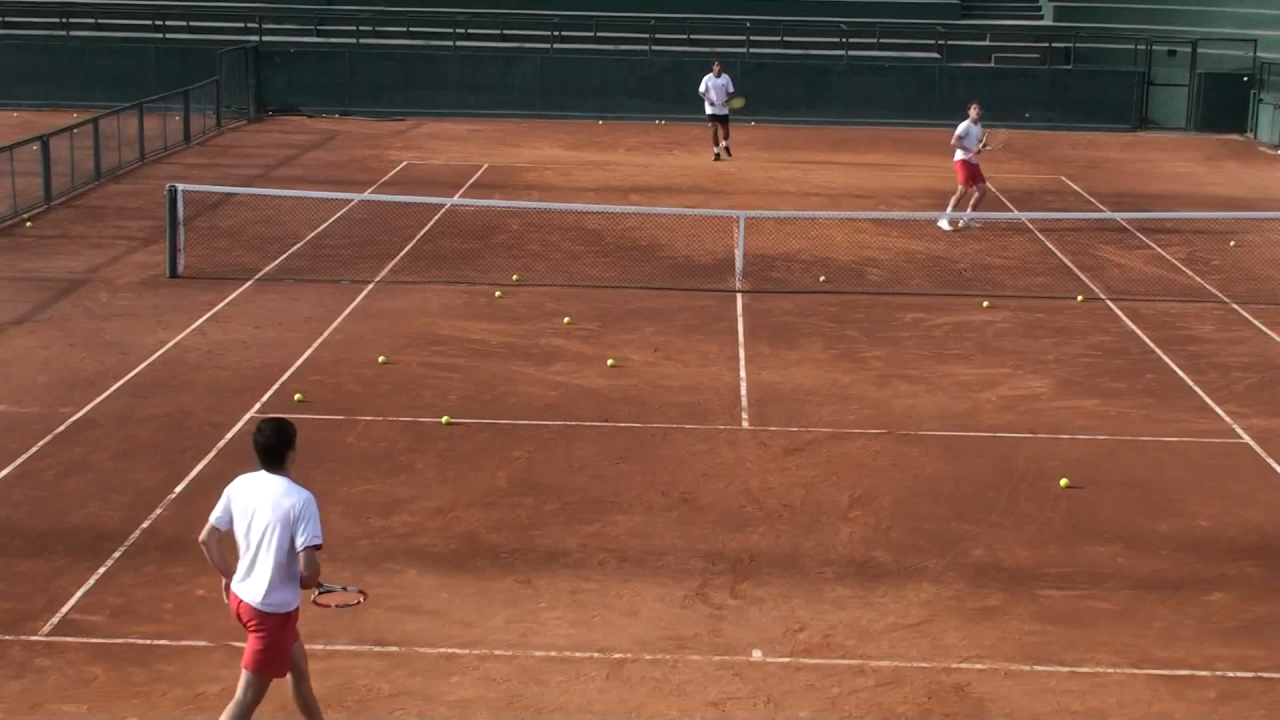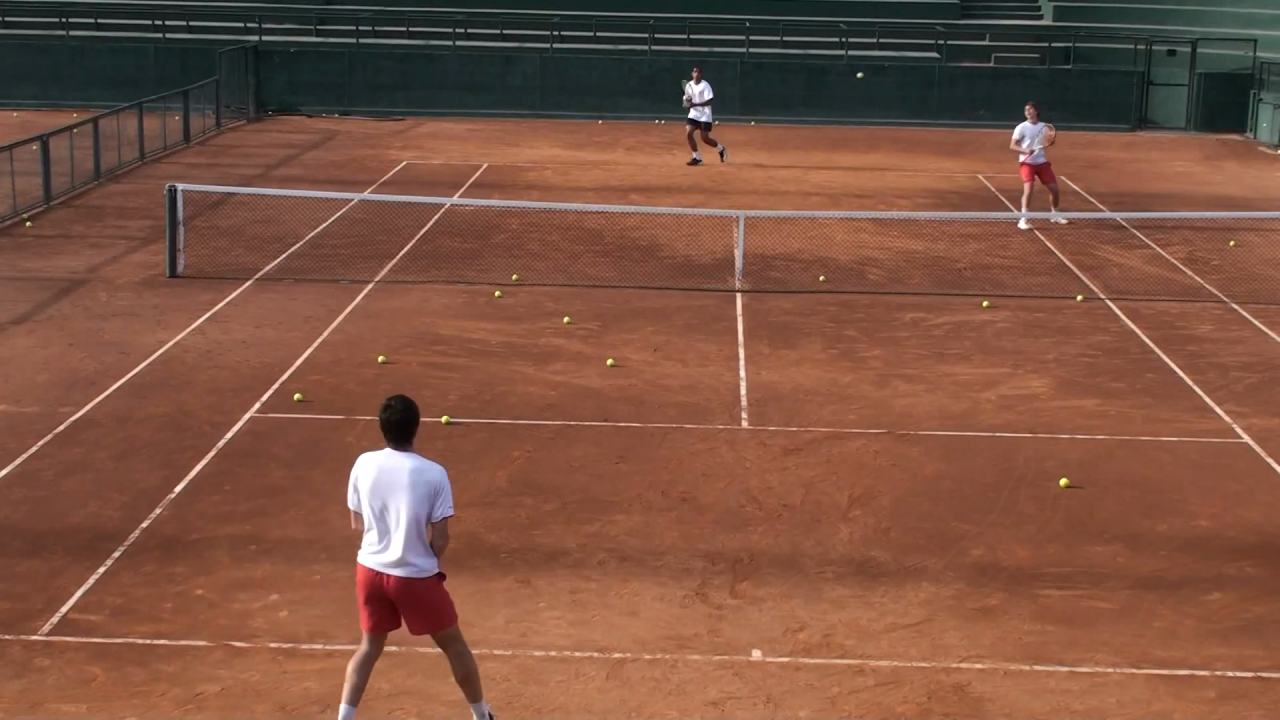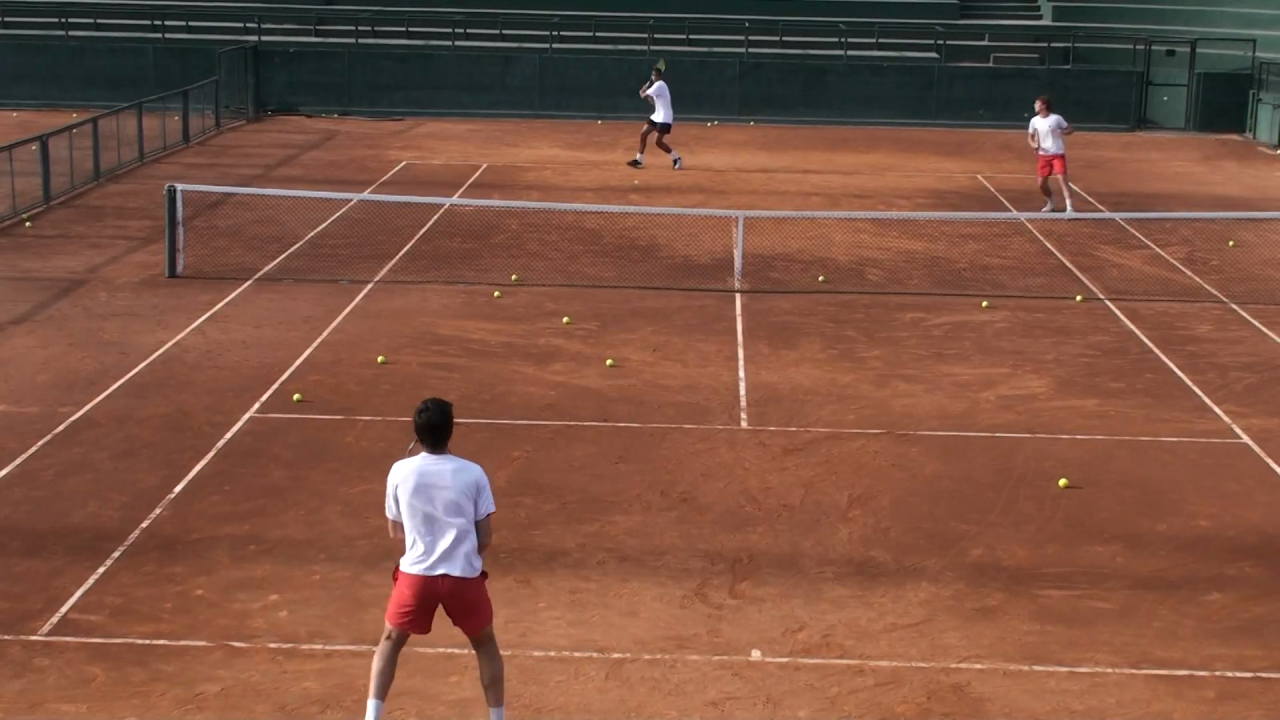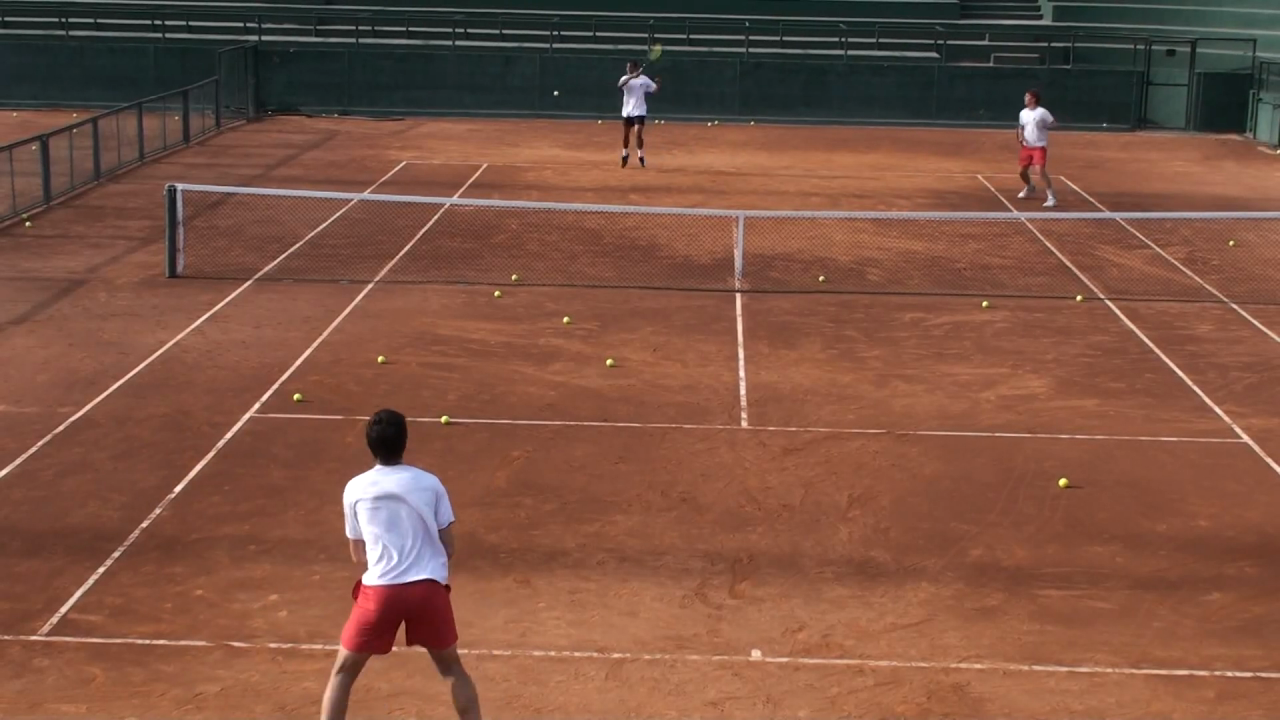
dt=0.5s
person 1, frame 1
left shoulder: (238, 486)
right shoulder: (301, 500)
left elbow: (206, 539)
right elbow: (307, 568)
right wrist: (311, 582)
left hip: (242, 595)
right hip: (272, 607)
left knee: (297, 662)
person 1, frame 2
left shoulder: (364, 465)
right shoulder: (434, 473)
left elbow: (357, 523)
right elbow: (439, 539)
left hip: (370, 570)
right hip: (420, 576)
left knee: (370, 648)
right knee: (454, 645)
person 1, frame 3
left shoulder: (400, 471)
right shoulder: (473, 474)
left elbow: (395, 530)
right elbow: (485, 538)
left hip: (415, 575)
right hip: (464, 576)
left knee: (389, 643)
right knee: (485, 644)
person 1, frame 4
left shoulder: (355, 489)
right shoulder: (430, 483)
left elbow: (357, 550)
right elbow: (449, 547)
left hip: (380, 591)
right hip: (430, 589)
left knee: (343, 673)
right knee: (452, 670)
